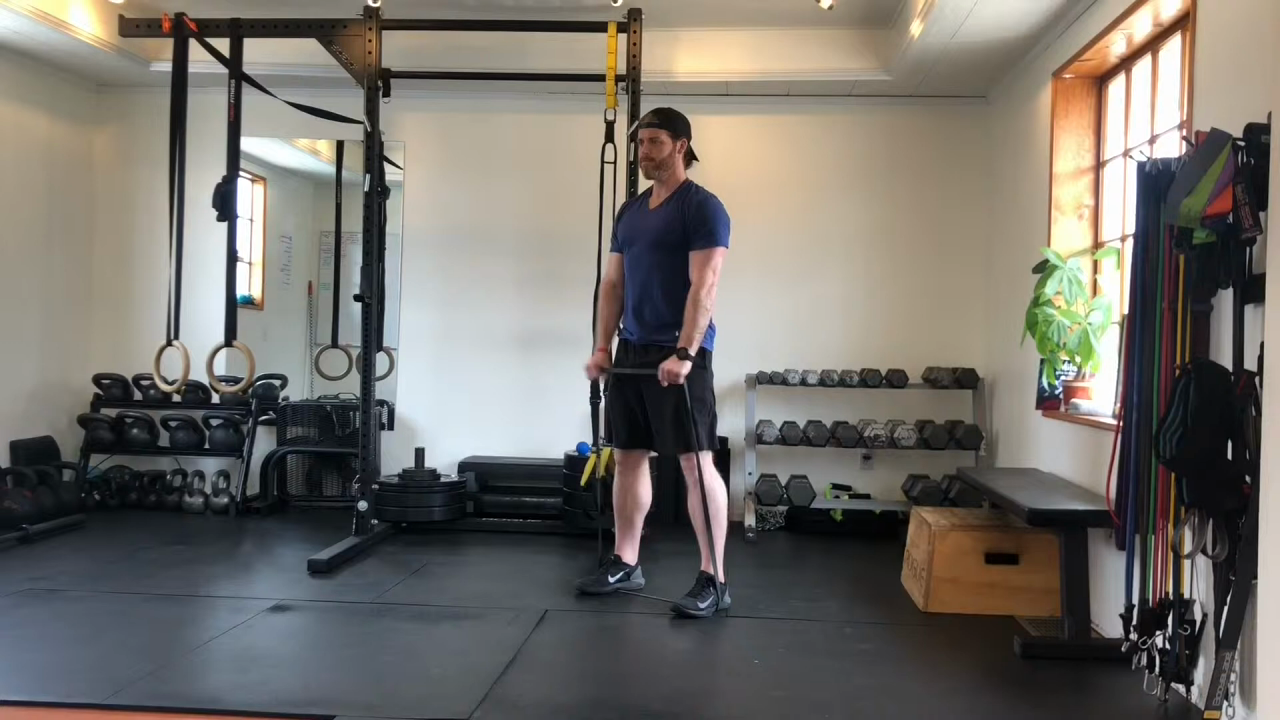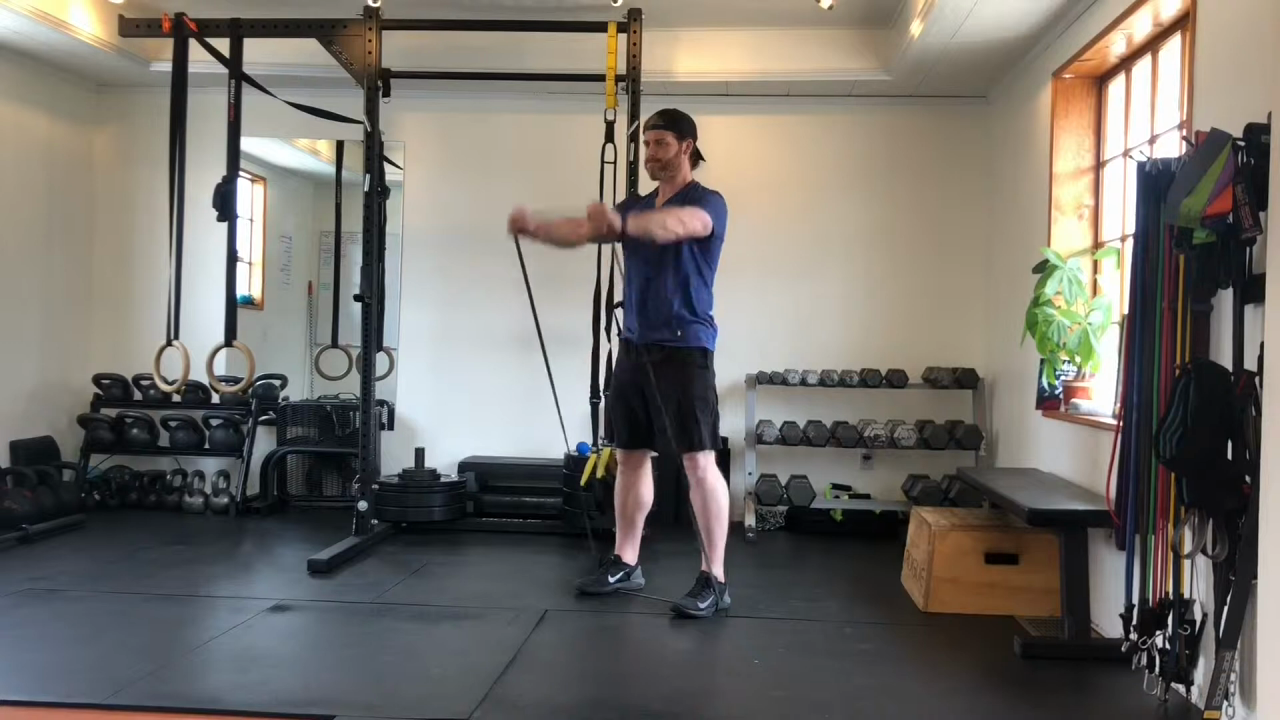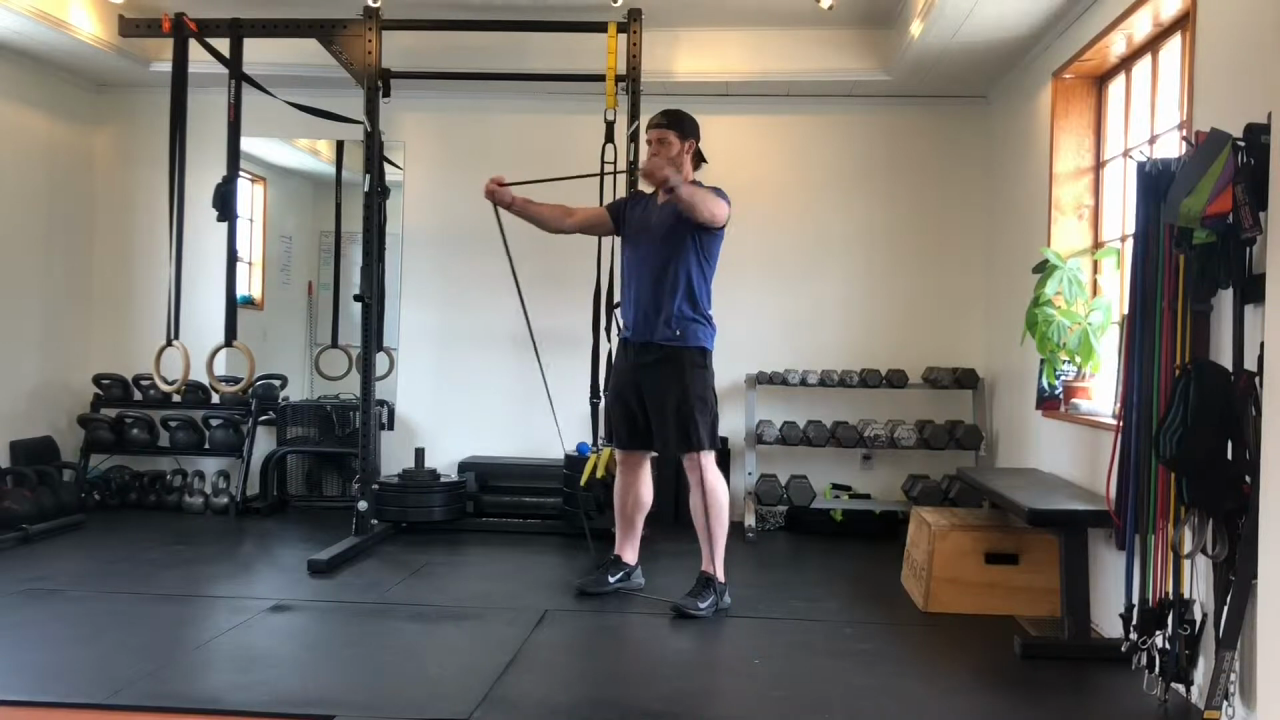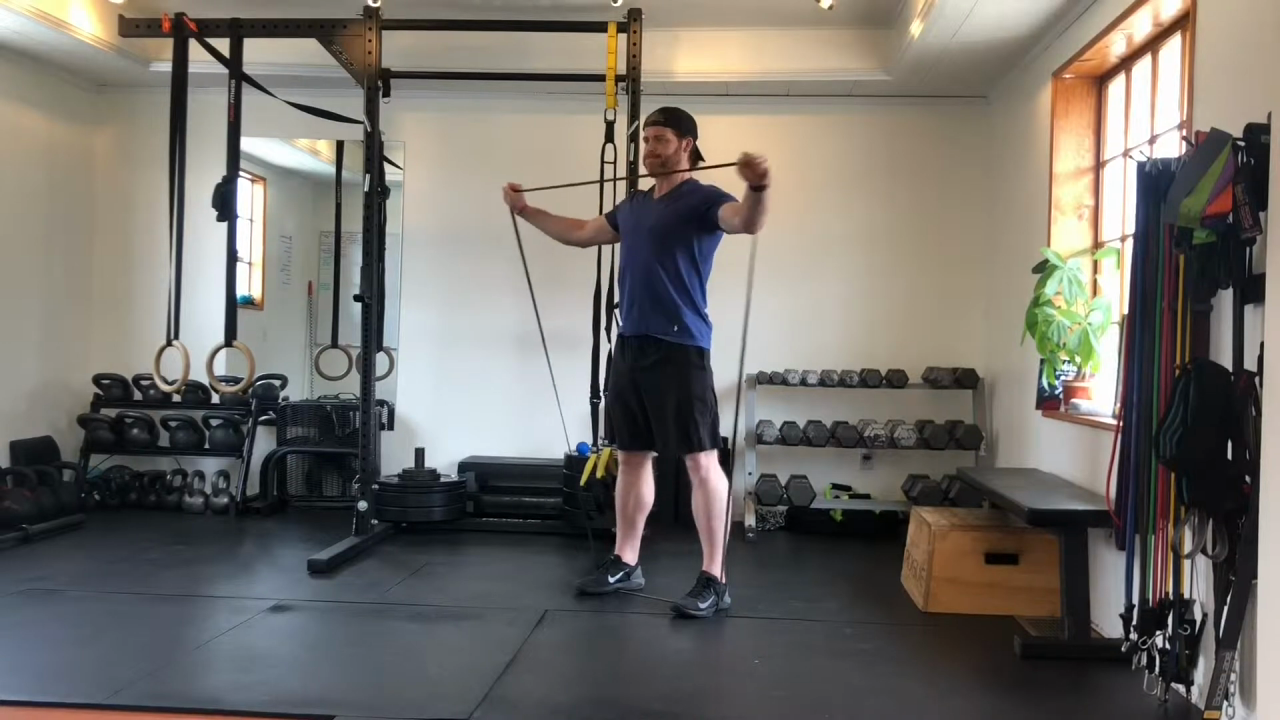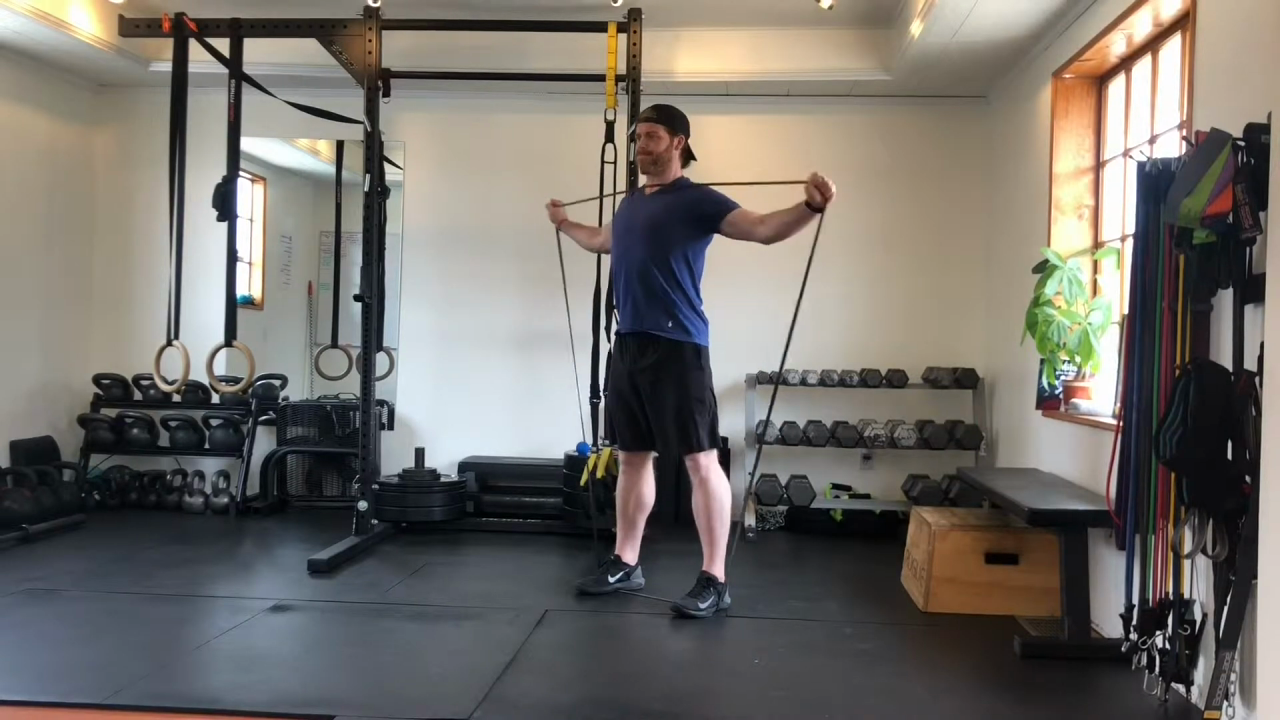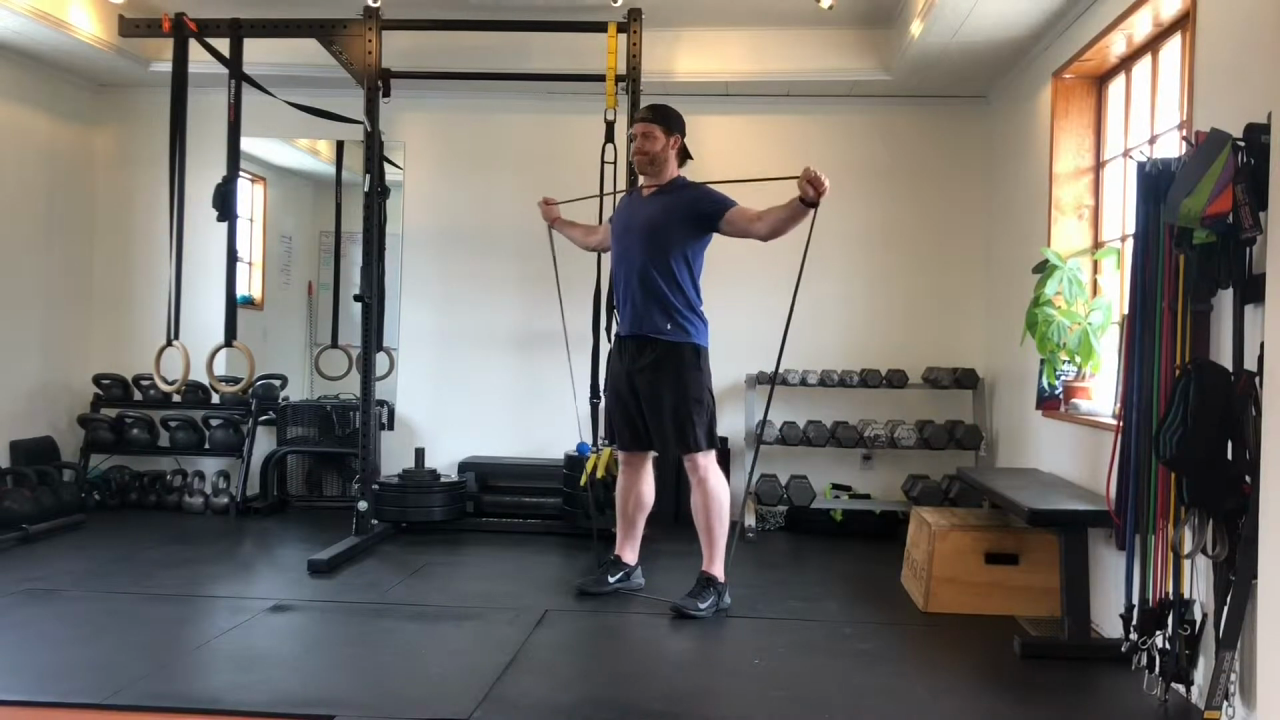
dt=0.3s
person 1, frame 1
left shoulder: (702, 207)
right shoulder: (630, 210)
left elbow: (703, 286)
right elbow: (613, 282)
left wrist: (686, 352)
right wrist: (601, 344)
left hip: (680, 355)
right hip: (632, 350)
left knee: (695, 462)
right knee: (627, 458)
left ankle: (713, 579)
right ankle: (624, 562)
person 1, frame 2
left shoulder: (706, 202)
right shoulder: (635, 206)
left elbow: (675, 224)
right elbow: (582, 229)
left wrist: (622, 224)
right wrist: (536, 226)
left hip: (683, 349)
right hip: (634, 348)
left knee: (698, 461)
right knee: (630, 457)
left ankle: (713, 579)
right ankle: (625, 562)
person 1, frame 3
left shoulder: (700, 201)
right shoulder: (634, 207)
left elbow: (714, 210)
right elbow: (568, 219)
left wrist: (674, 182)
right wrist: (512, 202)
left hip: (683, 348)
right hip: (633, 347)
left knee: (699, 462)
right knee: (630, 457)
left ankle: (714, 579)
right ankle: (625, 562)
person 1, frame 4
left shoulder: (702, 200)
right shoulder: (636, 205)
left elbow: (747, 219)
right elbow: (582, 233)
left wrist: (757, 186)
right wrist: (526, 210)
left hip: (679, 348)
right hip: (630, 346)
left knee: (700, 461)
right knee: (630, 458)
left ankle: (713, 579)
right ankle: (625, 562)
person 1, frame 5
left shoulder: (696, 200)
right shoulder: (631, 203)
left elbow: (762, 228)
right elbow: (606, 240)
left wrist: (810, 207)
right wrist: (564, 224)
left hip: (676, 346)
right hip: (627, 345)
left knee: (700, 461)
right knee: (632, 457)
left ankle: (714, 580)
right ankle: (625, 563)
person 1, frame 6
left shoulder: (695, 200)
right shoulder: (629, 204)
left elbow: (760, 225)
right elbow: (600, 239)
left wrist: (804, 202)
right wrist: (558, 222)
left hip: (675, 346)
right hip: (627, 345)
left knee: (699, 461)
right knee: (631, 458)
left ankle: (713, 579)
right ankle: (625, 562)
